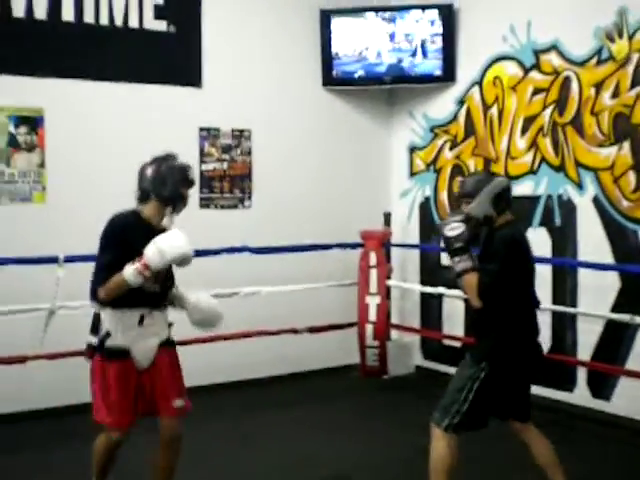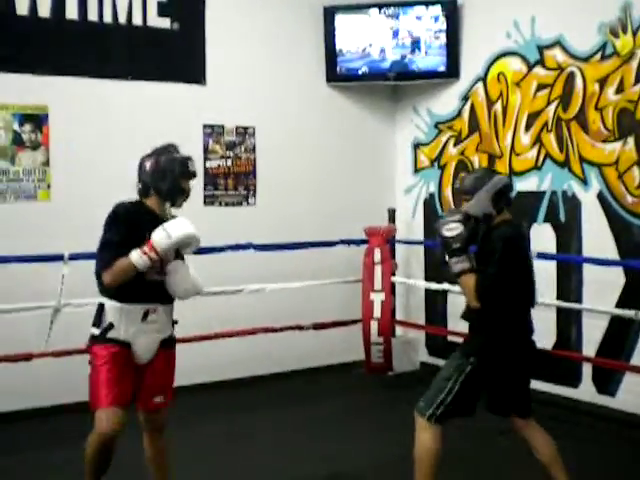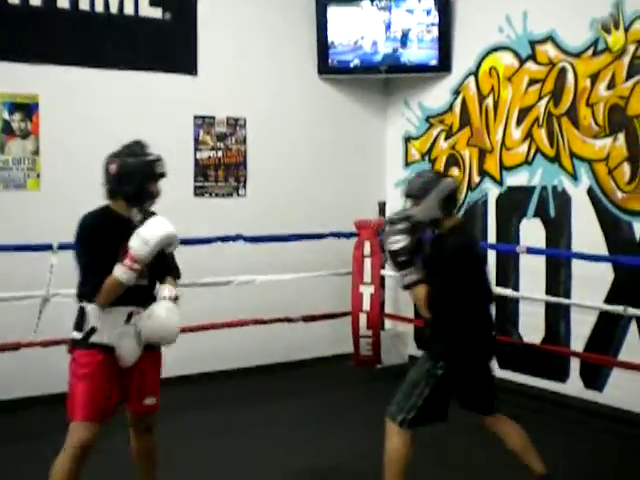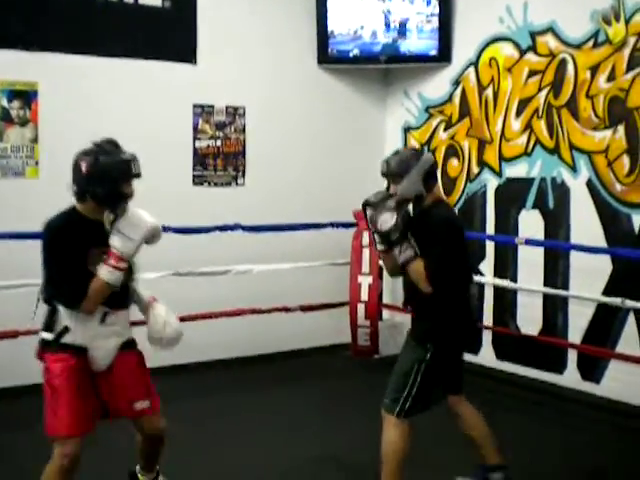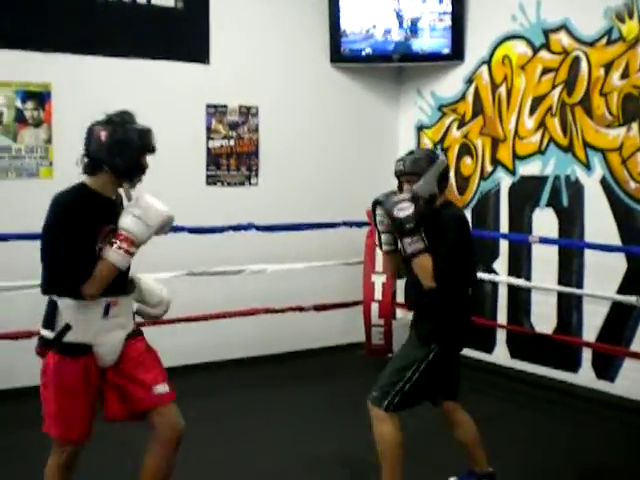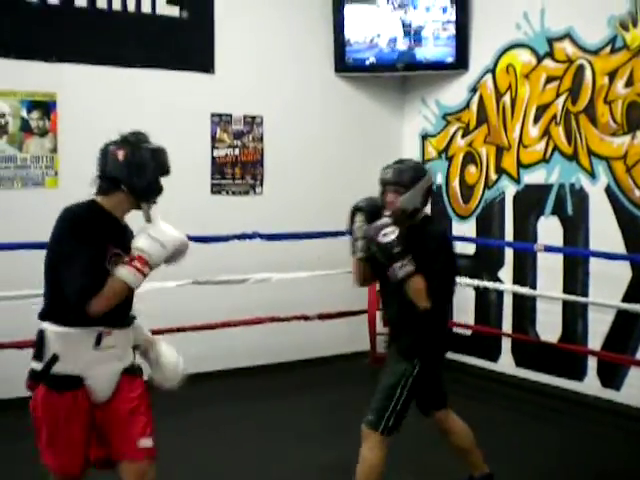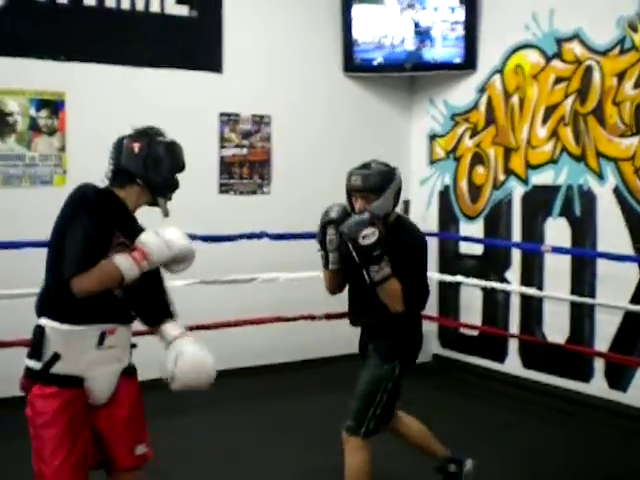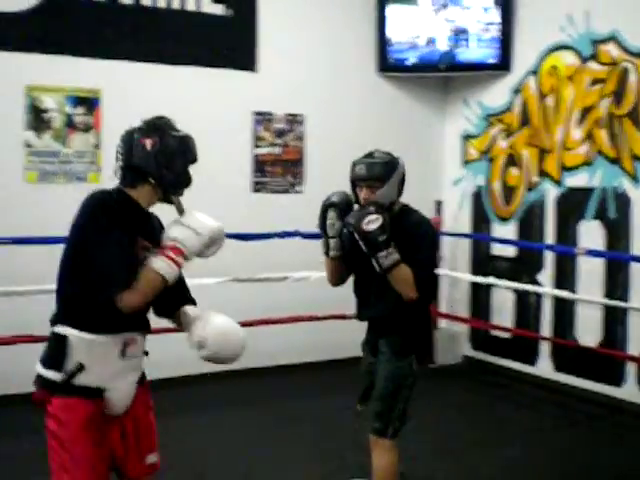
dt=0.2s
person 1, frame 1
left shoulder: (166, 235)
right shoulder: (120, 226)
right elbow: (102, 291)
left wrist: (186, 301)
right wrist: (147, 263)
left hip: (156, 340)
right hip: (114, 344)
left knee: (171, 431)
right knee: (115, 433)
person 1, frame 2
left shoulder: (171, 225)
right shoulder: (124, 215)
right elbow: (109, 277)
left wrist: (182, 277)
right wrist: (155, 247)
left hip: (157, 337)
right hip: (115, 336)
left knee: (155, 425)
right knee: (109, 426)
person 1, frame 3
left shoulder: (152, 224)
right shoulder: (93, 226)
left elbow: (170, 273)
right elbow: (101, 296)
left wrist: (166, 301)
right wrist: (137, 255)
left hip: (142, 339)
right hip: (97, 340)
left knee: (143, 424)
right knee: (82, 438)
person 1, frame 4
left shoulder: (125, 220)
right shoulder: (60, 230)
right elbow: (86, 303)
left wrist: (150, 305)
right wrist: (121, 253)
left hip: (116, 341)
right hip: (70, 345)
left knee: (153, 427)
right knee: (68, 451)
person 1, frame 5
left shoulder: (118, 203)
right shoulder: (68, 205)
right elbow: (87, 285)
left wrist: (135, 284)
right wrist: (131, 236)
left hip: (121, 334)
right hip: (73, 342)
left knee: (171, 426)
right knee: (68, 448)
person 1, frame 6
left shoulder: (123, 232)
right shoulder: (76, 220)
right elbow: (93, 302)
left wrist: (148, 344)
right wrist: (145, 259)
left hip: (118, 370)
right hip: (64, 373)
person 1, frame 7
left shoulder: (136, 233)
right shoulder: (86, 201)
left elbow: (154, 306)
right elbow: (82, 283)
left wrist: (180, 342)
right wrist: (146, 254)
left hip: (115, 370)
right hip: (61, 371)
person 1, frame 8
left shoulder: (152, 227)
right shoulder: (102, 207)
left elbow: (171, 299)
right elbow: (128, 297)
left wrist: (202, 321)
right wrist: (178, 249)
left hip: (125, 378)
right hip: (77, 382)
person 2, frame 1
left shoulder: (505, 240)
right shoulder: (506, 235)
left elbow: (479, 298)
right elbow: (482, 288)
left wrist: (460, 251)
right wrist: (464, 246)
left hip: (497, 348)
right hip: (517, 345)
left knee: (443, 428)
right knee: (521, 424)
person 2, frame 2
left shoulder: (503, 238)
right shoulder: (508, 233)
left elbow: (477, 298)
right elbow: (481, 286)
left wrist: (458, 251)
right wrist: (463, 246)
left hip: (488, 344)
right hip: (513, 342)
left knee: (426, 417)
right knee: (522, 420)
person 2, frame 3
left shoulder: (451, 246)
right shoulder: (457, 237)
left elbow: (430, 308)
right elbow: (439, 286)
left wrist: (405, 261)
right wrist: (413, 253)
left hip: (450, 346)
right hip: (474, 341)
left knee: (397, 423)
right knee: (491, 416)
person 2, frame 4
left shoulder: (440, 221)
right shoulder: (421, 214)
left elbow: (429, 283)
right elbow: (395, 268)
left wrist: (399, 239)
right wrist: (383, 233)
left hip: (437, 325)
right hip: (452, 324)
left knee: (393, 414)
right knee: (452, 397)
person 2, frame 5
left shoulder: (450, 220)
right shoulder: (425, 216)
left elbow: (432, 280)
right elbow: (395, 269)
left wrist: (409, 231)
right wrist: (387, 227)
left hip: (439, 327)
right hip: (435, 324)
left knee: (381, 406)
right knee: (447, 403)
person 2, frame 6
left shoulder: (434, 236)
right shoulder: (396, 228)
left elbow: (427, 300)
right elbow: (363, 279)
left wrist: (397, 256)
right wrist: (361, 237)
left hip: (419, 342)
right hip: (405, 337)
left knee: (373, 430)
right knee: (439, 412)
person 2, frame 7
left shoulder: (409, 238)
right shoulder: (355, 230)
left elbow: (401, 304)
right elbow: (333, 287)
left wrist: (374, 256)
right wrist: (331, 246)
left hip: (396, 342)
right hip: (372, 337)
left knee: (354, 436)
right knee: (386, 416)
person 2, frame 8
left shoulder: (416, 226)
right shoulder: (360, 222)
left elbow: (414, 292)
right elbow: (336, 278)
left wrist: (381, 244)
right wrist: (333, 233)
left hip: (405, 337)
right hip: (378, 331)
left knee: (379, 434)
right knee: (369, 408)
